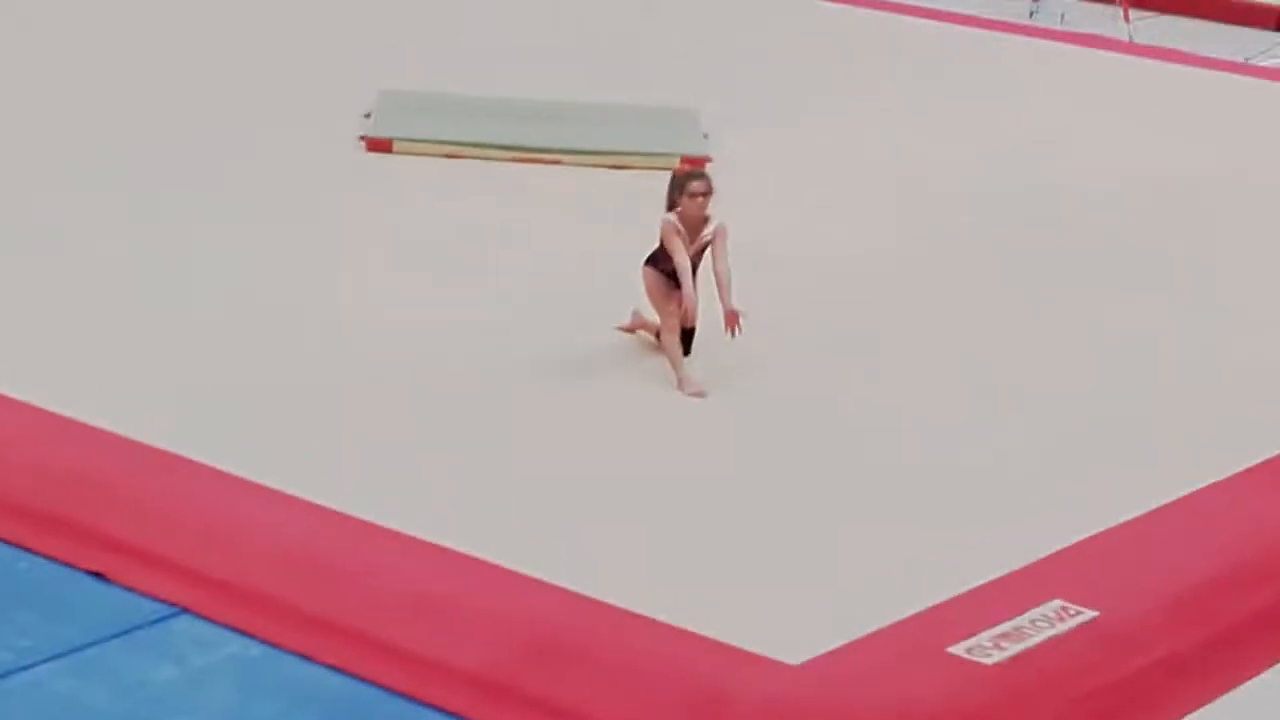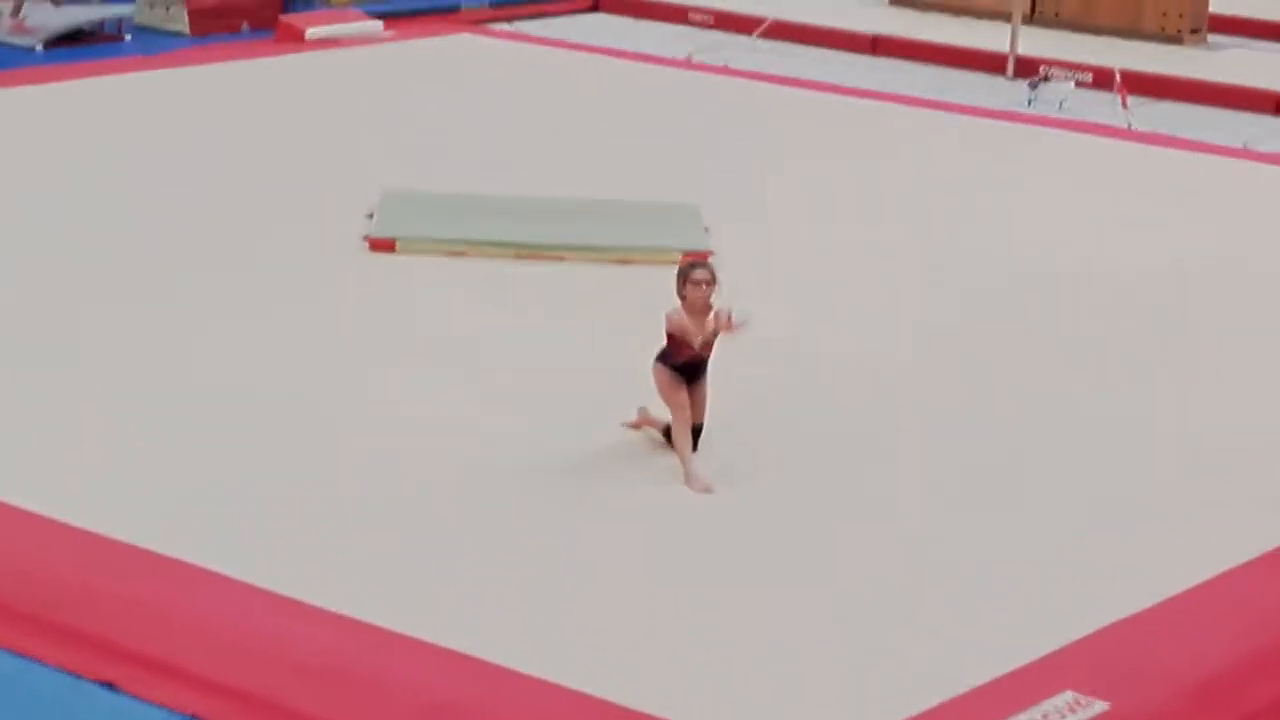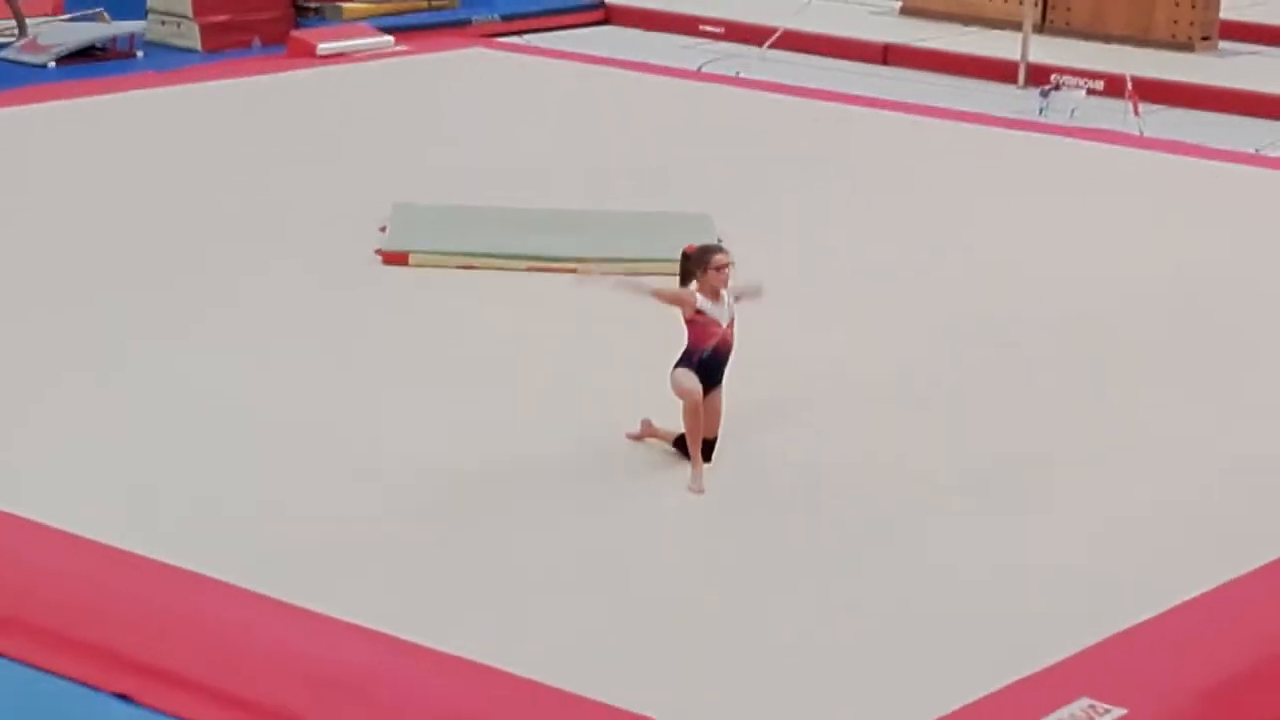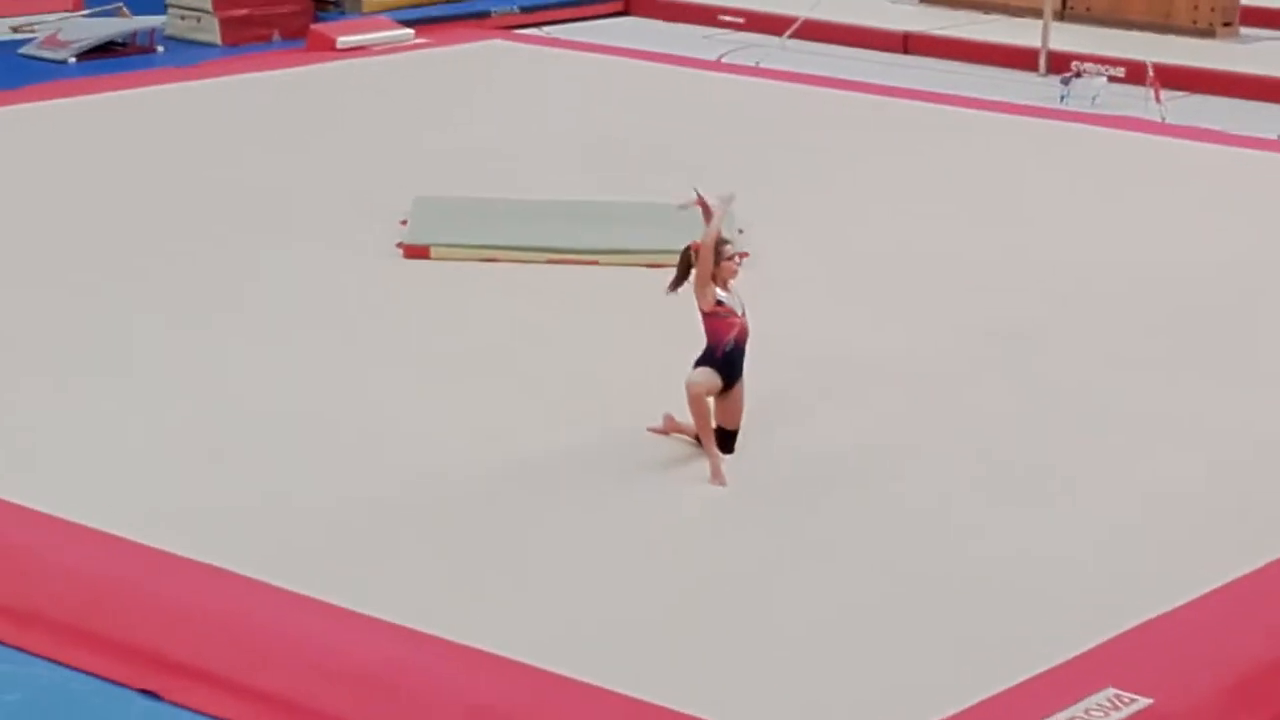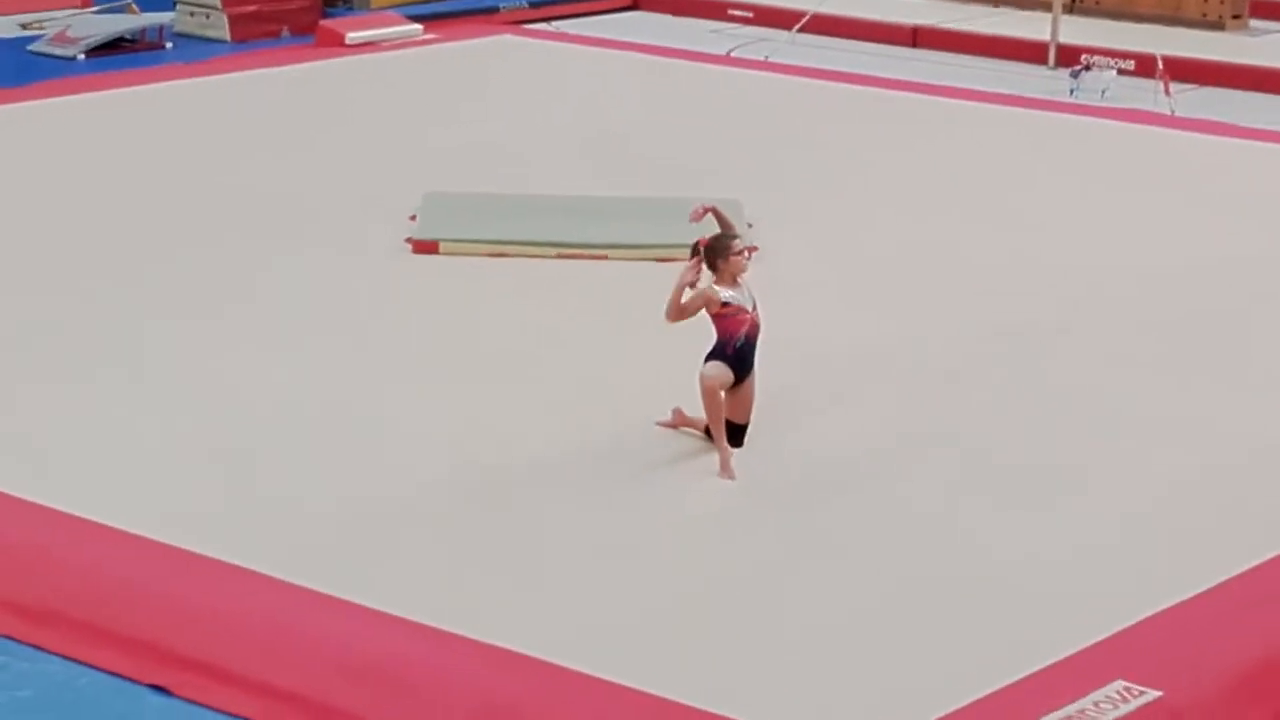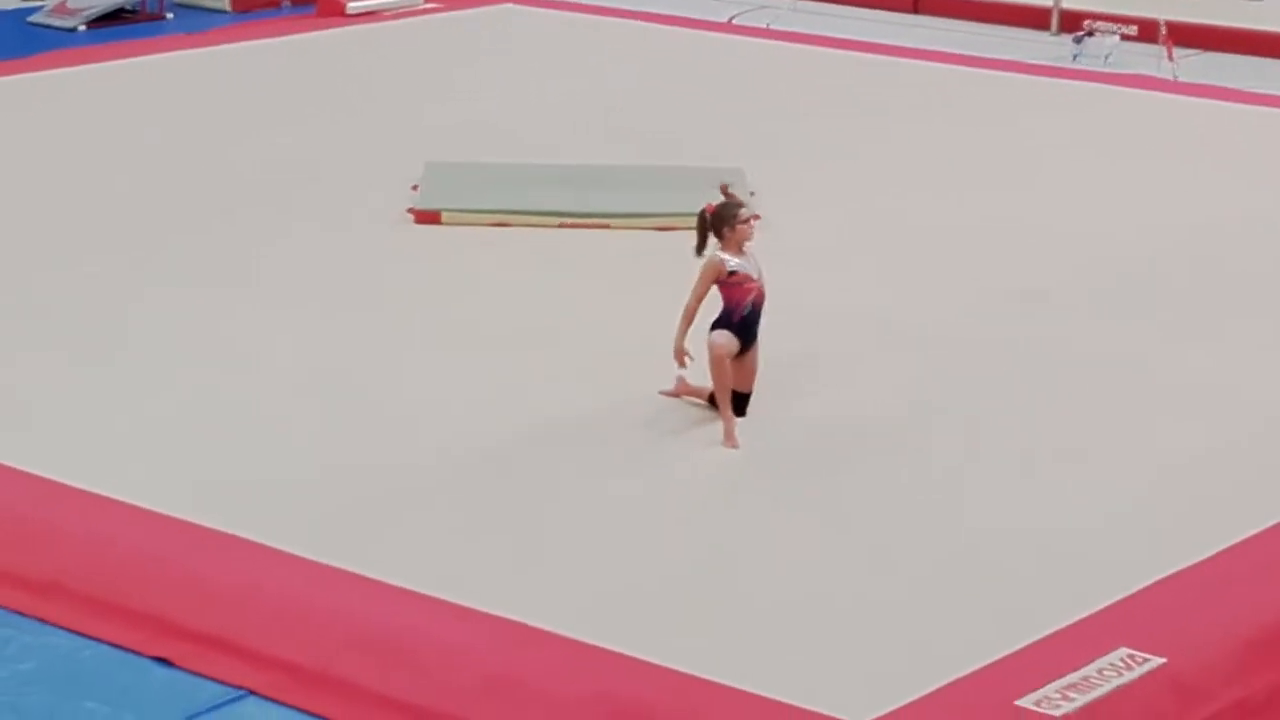
dt=0.5s
person 1, frame 1
left shoulder: (716, 228)
right shoulder: (669, 224)
left elbow: (721, 266)
right elbow: (680, 258)
left wrist: (727, 306)
right wrist: (687, 290)
left hip: (687, 275)
right hip: (658, 271)
left knee: (685, 346)
right knee: (671, 318)
left ankle: (641, 322)
right ankle: (683, 376)
person 1, frame 2
left shoulder: (718, 314)
right shoulder: (675, 316)
left elbow: (721, 326)
right elbow: (688, 328)
left wrist: (726, 326)
right wrist: (702, 326)
left hip: (697, 369)
right hip: (669, 368)
left knee: (692, 439)
right knee: (682, 412)
left ankle: (647, 418)
right ankle: (691, 472)
person 1, frame 3
left shoulder: (727, 296)
right shoulder: (690, 299)
left elbow: (742, 291)
right elbow: (654, 292)
left wrist: (753, 289)
right wrist: (620, 281)
left hip: (715, 376)
right hip: (688, 369)
left knee: (706, 449)
right knee: (693, 395)
left ankle: (652, 431)
right ankle: (696, 469)
person 1, frame 4
left shoulder: (728, 286)
right shoulder: (706, 291)
left elbow: (716, 239)
right elbow: (706, 244)
left wrist: (706, 207)
right wrist: (718, 209)
left hip: (734, 369)
right hip: (712, 366)
left knee: (727, 443)
right knee: (694, 386)
left ankle: (675, 425)
right ankle: (712, 456)
person 1, frame 5
left shoulder: (739, 281)
right shoulder: (711, 294)
left elbow: (731, 236)
right elbow: (673, 315)
left wrist: (714, 211)
right wrist: (682, 283)
left hip: (746, 362)
right hip: (723, 359)
left knee: (736, 436)
right knee: (709, 378)
left ankle: (684, 419)
right ankle: (723, 451)
person 1, frame 6
left shoulder: (745, 250)
right shoulder: (717, 261)
left elbow: (738, 210)
right elbow: (694, 302)
left wrist: (728, 195)
right wrist: (680, 343)
left hip: (749, 332)
right hip: (727, 328)
left knee: (739, 405)
right knee: (719, 348)
left ankle: (687, 388)
right ankle: (728, 421)
